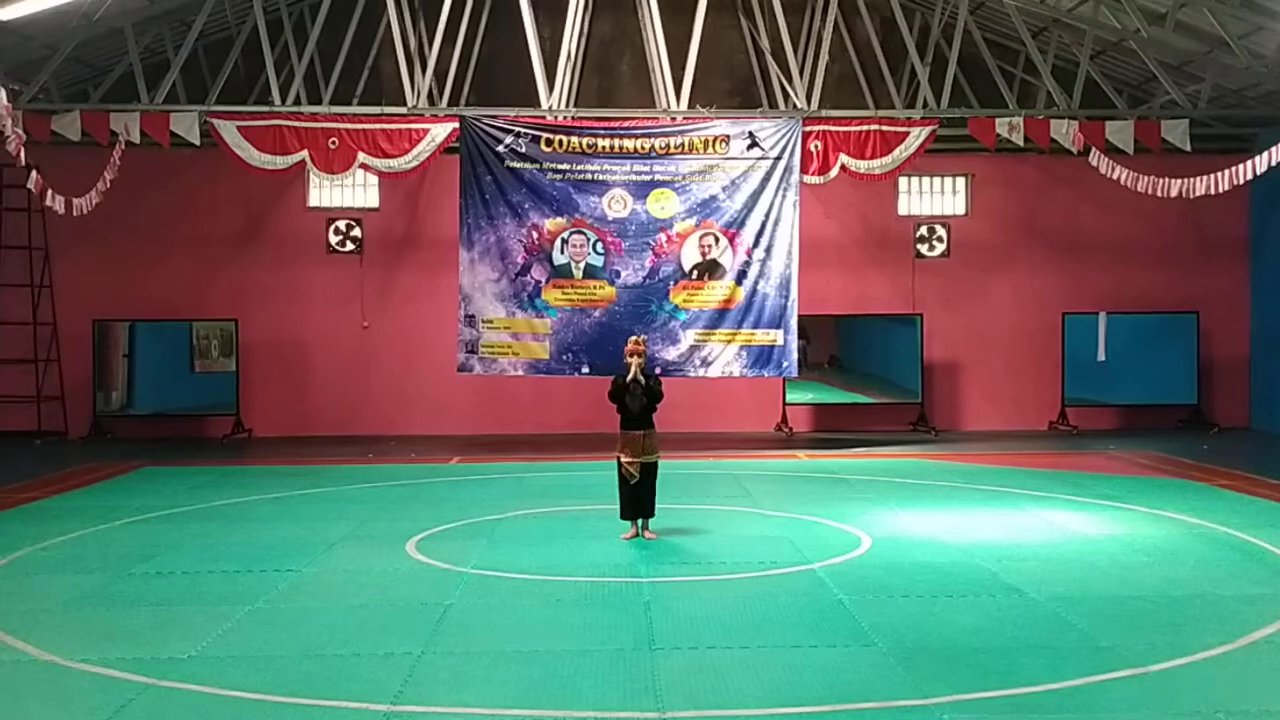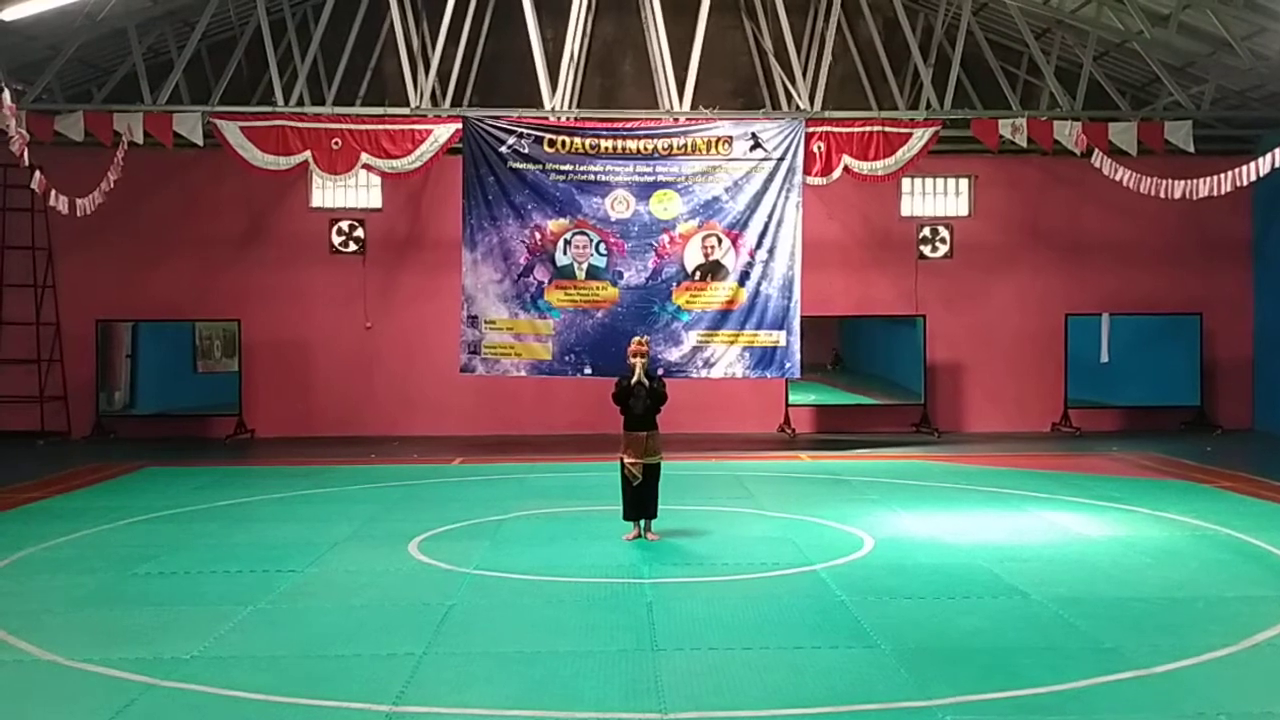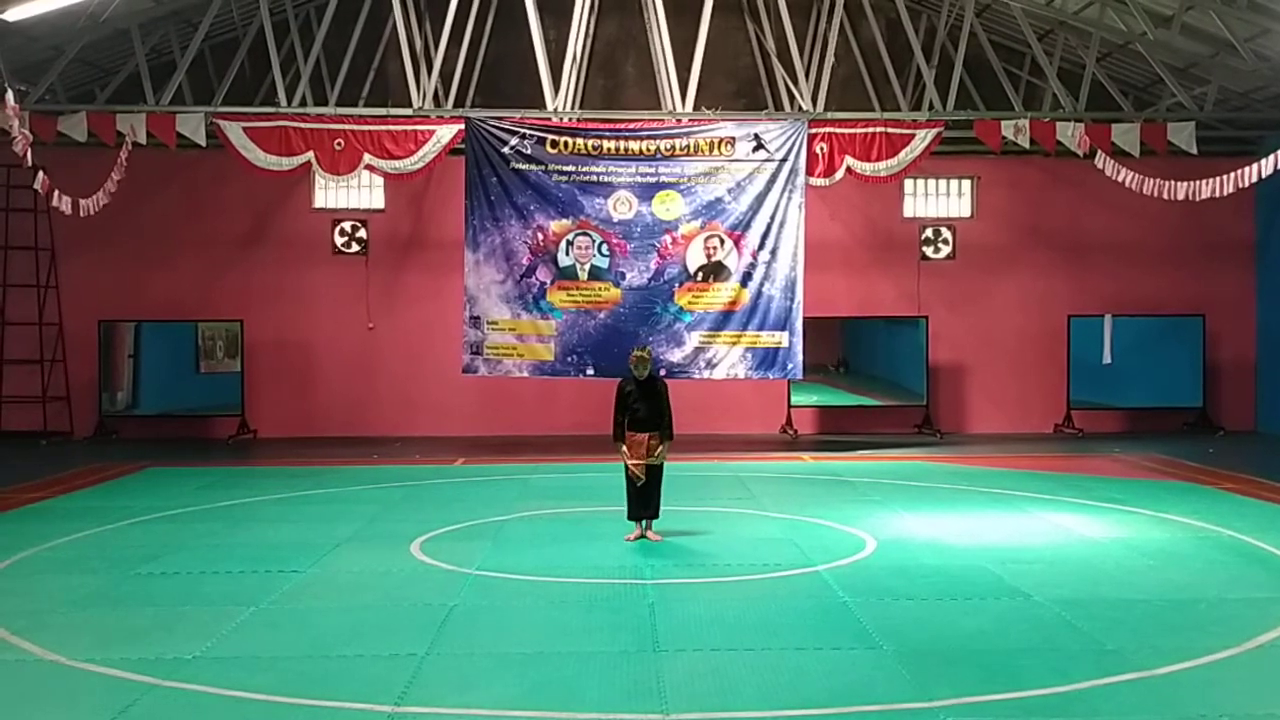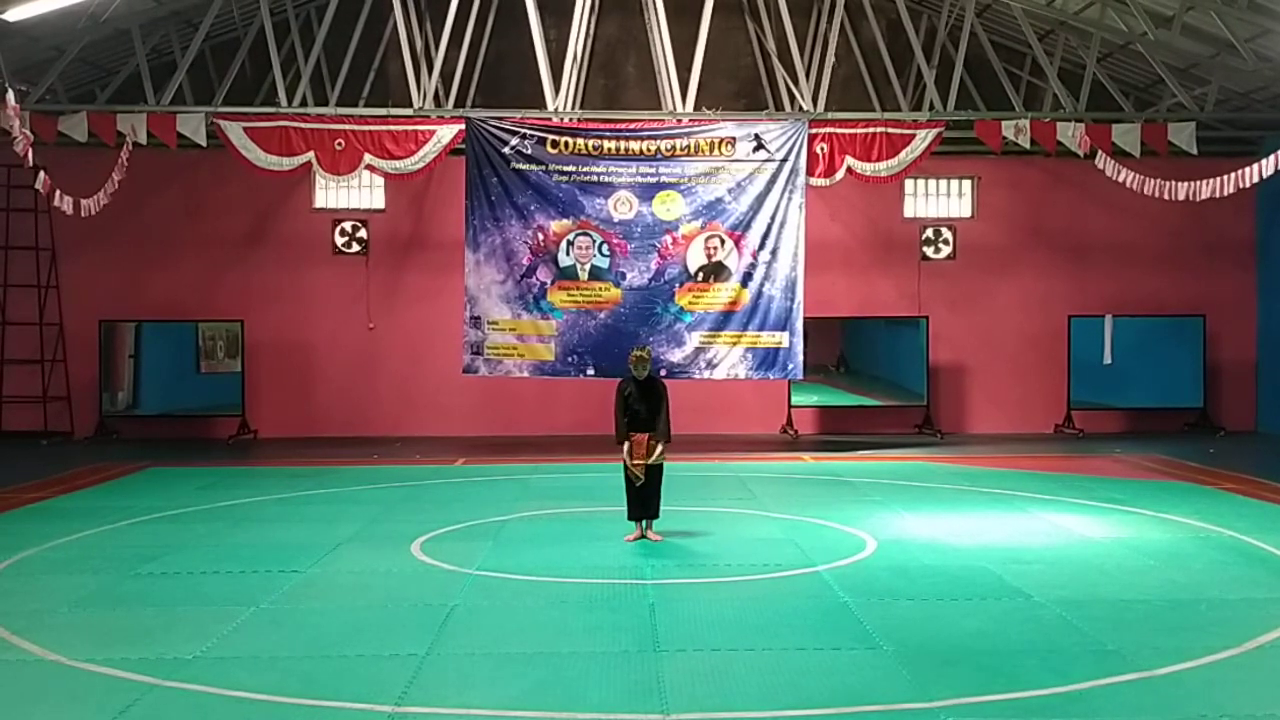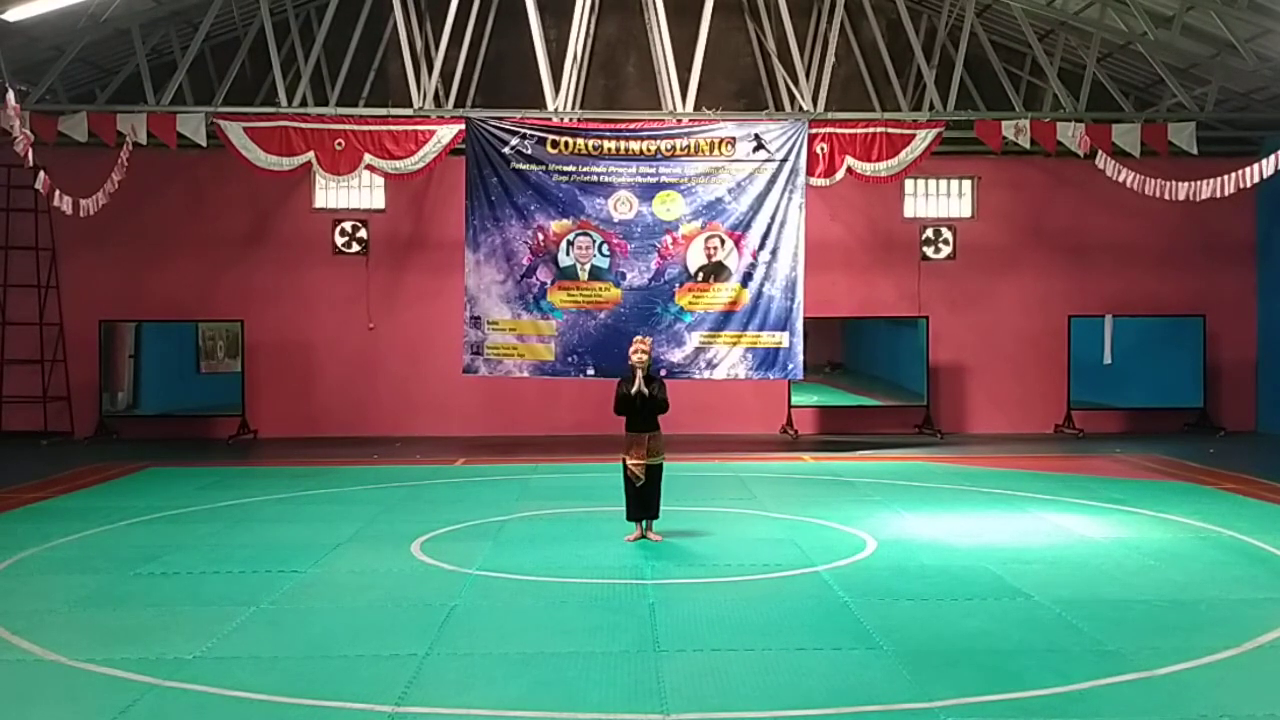
dt=1s
person 1, frame 1
left shoulder: (652, 379)
right shoulder: (619, 380)
left elbow: (657, 397)
right elbow: (613, 397)
left wrist: (641, 379)
right wrist: (629, 377)
left hip: (647, 435)
right hip: (627, 436)
left knee: (647, 482)
right knee: (627, 481)
left ankle: (645, 526)
right ankle: (633, 526)
person 1, frame 2
left shoulder: (656, 381)
right shoulder: (623, 381)
left elbow: (661, 400)
right elbow: (618, 399)
left wrist: (645, 381)
right wrist: (634, 380)
left hip: (650, 436)
right hip: (630, 437)
left knee: (650, 483)
right knee: (630, 482)
left ankle: (648, 527)
right ankle: (635, 527)
person 1, frame 3
left shoulder: (659, 385)
right shoulder: (624, 386)
left elbow: (666, 415)
right elbow: (619, 416)
left wrist: (665, 443)
right wrist: (620, 443)
left hip: (654, 440)
right hip: (633, 440)
left knee: (653, 484)
right knee: (634, 484)
left ankle: (649, 527)
right ankle: (638, 527)
person 1, frame 4
left shoulder: (658, 386)
right shoulder: (624, 386)
left elbow: (663, 414)
right elbow: (619, 414)
left wrist: (661, 442)
right wrist: (624, 442)
left hip: (653, 440)
right hip: (633, 440)
left knee: (653, 485)
right knee: (633, 485)
left ankle: (649, 528)
right ankle: (637, 528)
person 1, frame 5
left shoulder: (657, 383)
right shoulder: (624, 383)
left elbow: (663, 407)
right elbow: (618, 409)
left wrist: (645, 390)
right wrist: (634, 389)
left hip: (653, 439)
right hip: (632, 439)
left knee: (652, 484)
right knee: (633, 484)
left ankle: (649, 528)
right ankle: (638, 528)
